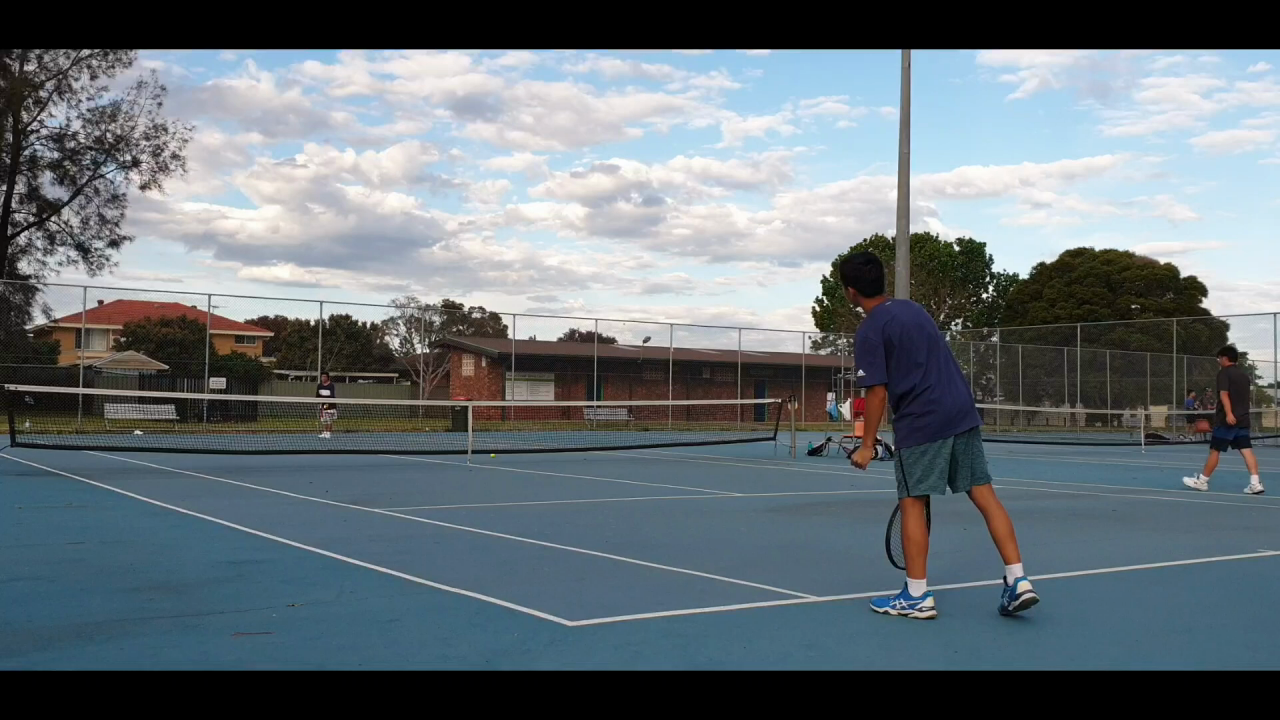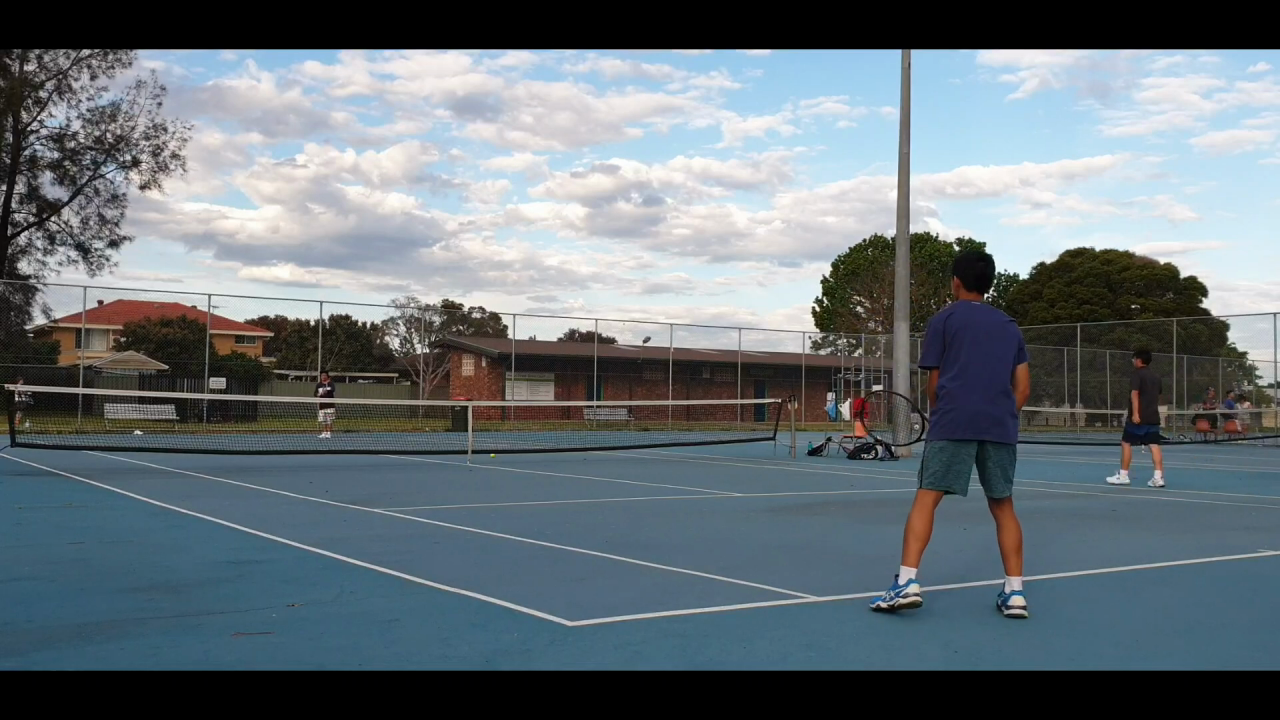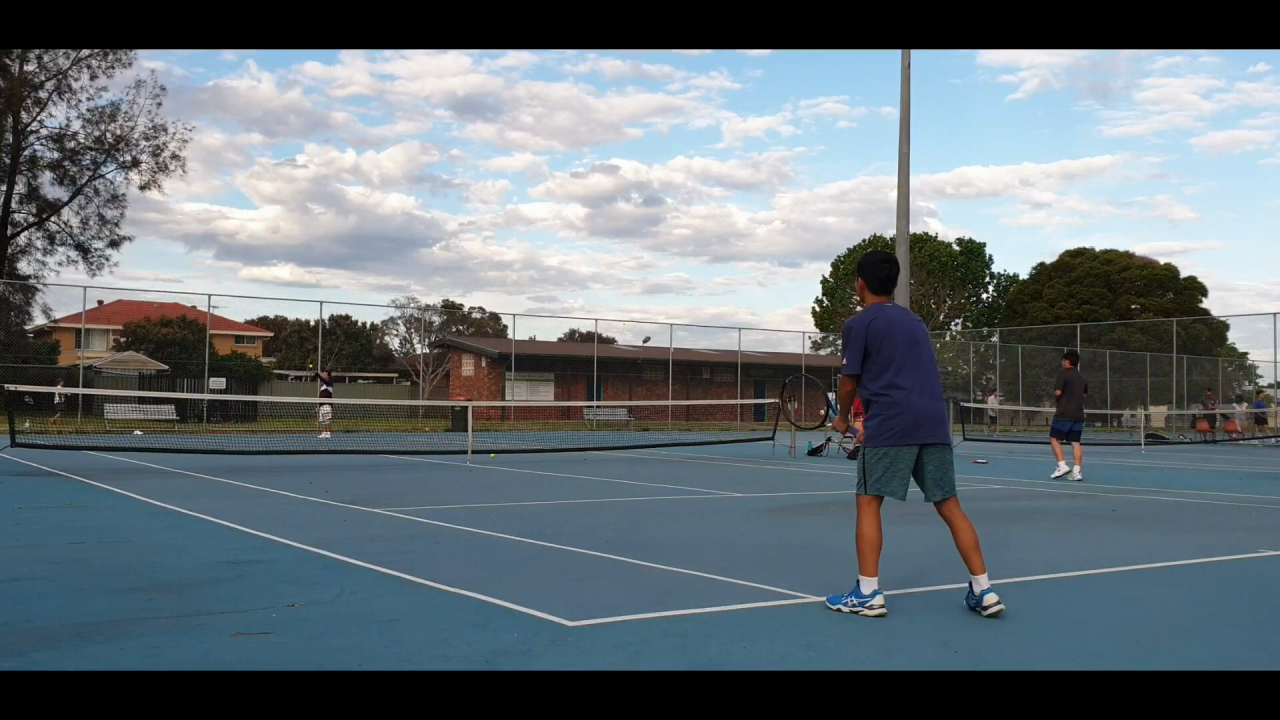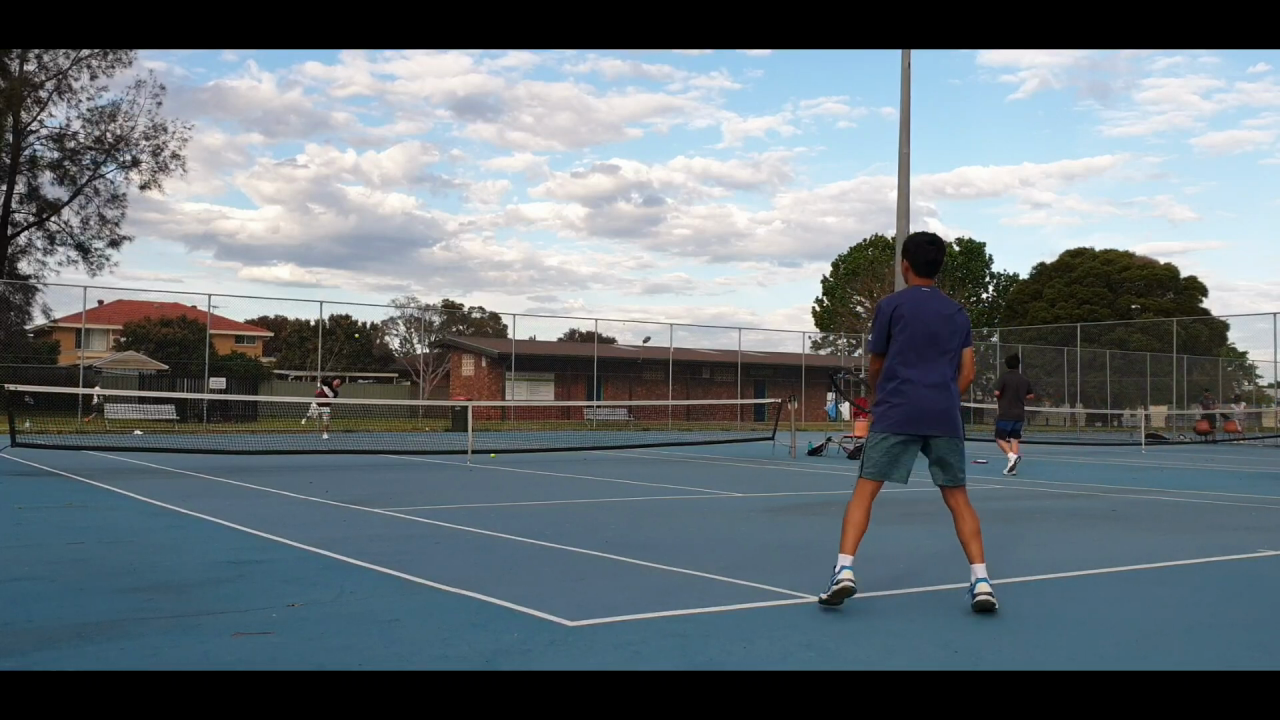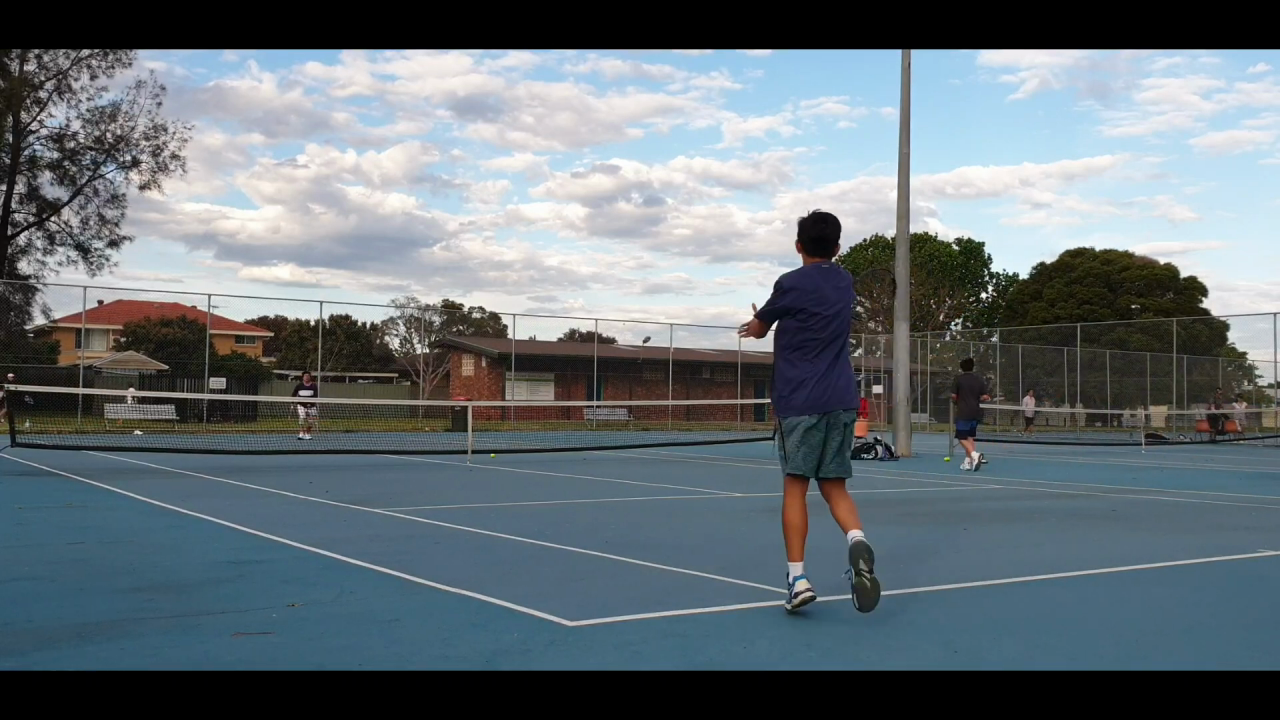
dt=1s
person 1, frame 1
left shoulder: (869, 332)
right shoulder: (914, 309)
left elbow: (877, 394)
left wrist: (867, 445)
left hip: (921, 422)
right hip: (963, 413)
left knee: (912, 504)
right knee: (984, 496)
left ankle: (917, 596)
right ankle: (1017, 580)
person 1, frame 2
left shoulder: (943, 319)
right shoulder: (1009, 325)
left elbow: (935, 380)
right elbow: (1023, 386)
left wrist: (938, 417)
left hip: (953, 422)
right hip: (1001, 425)
left knee: (925, 499)
right knee: (1003, 507)
left ankle: (907, 582)
right ankle: (1014, 593)
person 1, frame 3
left shoulder: (858, 324)
right shoulder: (915, 322)
left elbow: (849, 384)
left wrist: (842, 417)
left hip: (889, 425)
right hip: (934, 423)
left knee: (868, 504)
right knee: (950, 507)
left ankle: (868, 594)
right ankle: (984, 590)
person 1, frame 4
left shoulder: (890, 305)
right shoulder: (958, 312)
left elbow: (876, 366)
right elbow: (967, 374)
left wrist: (879, 398)
left hip: (896, 414)
right hip: (944, 417)
left knee: (865, 489)
right knee: (957, 497)
left ankle: (844, 570)
right ankle: (981, 581)
person 1, frame 5
left shoulder: (789, 283)
right shoulder: (845, 283)
left elbow: (757, 330)
left wrist: (751, 325)
left hip: (800, 399)
right hip: (841, 398)
left knee: (795, 486)
right knee: (833, 486)
left ankle: (797, 579)
right ankle: (857, 542)
